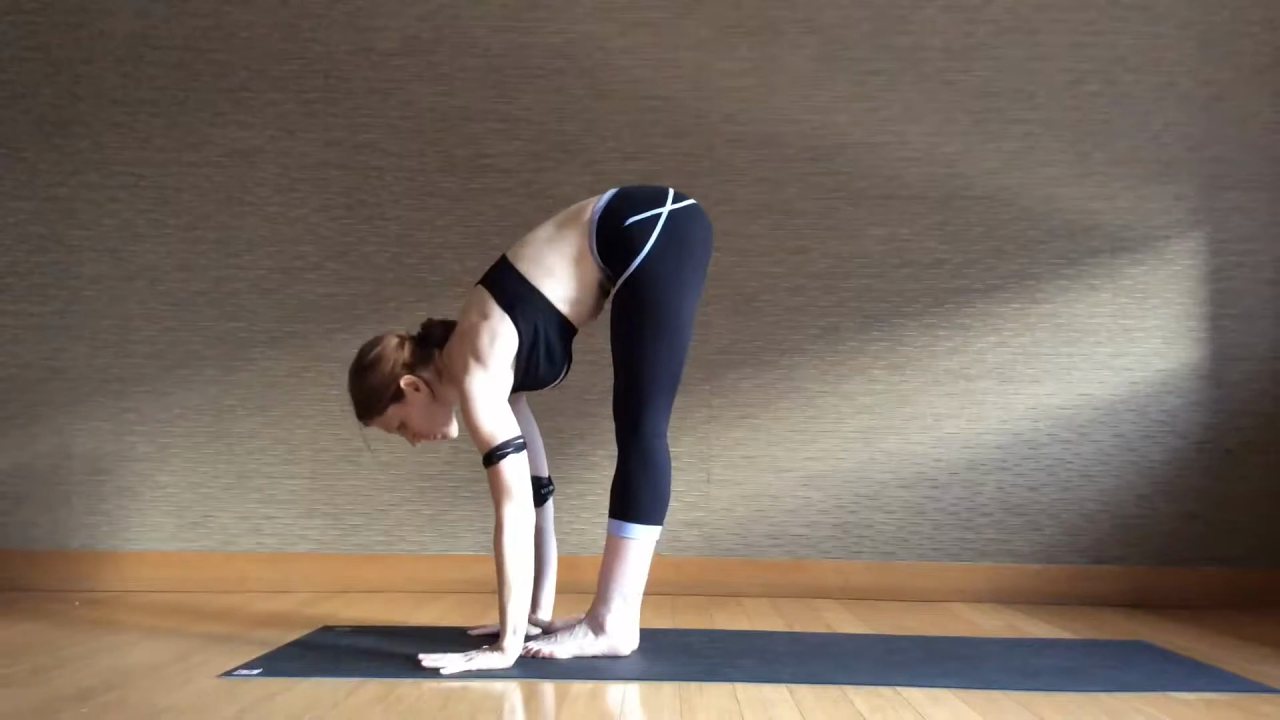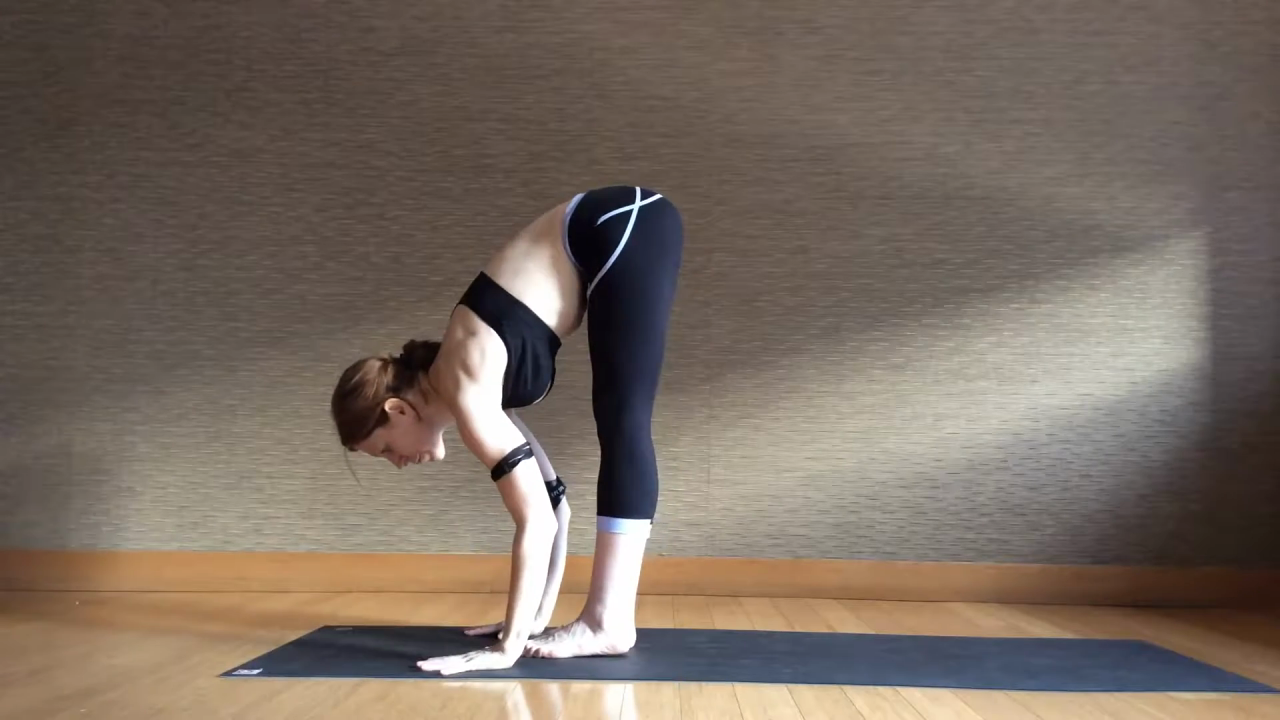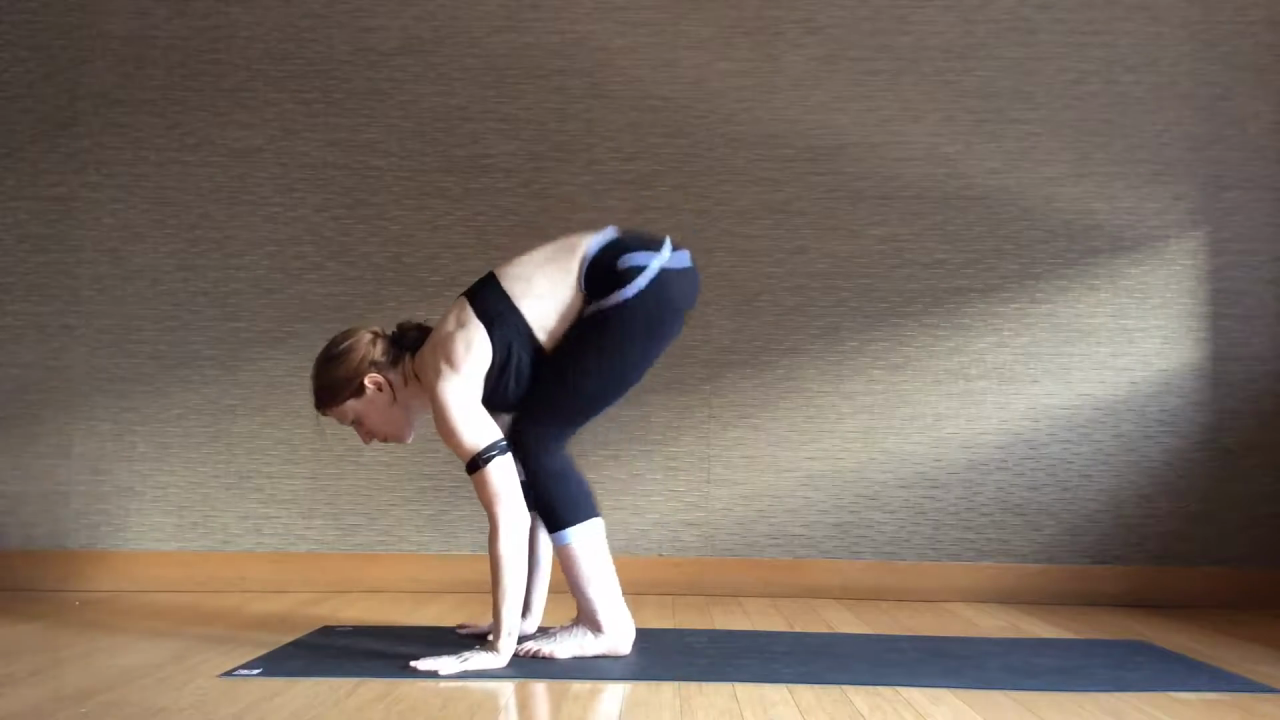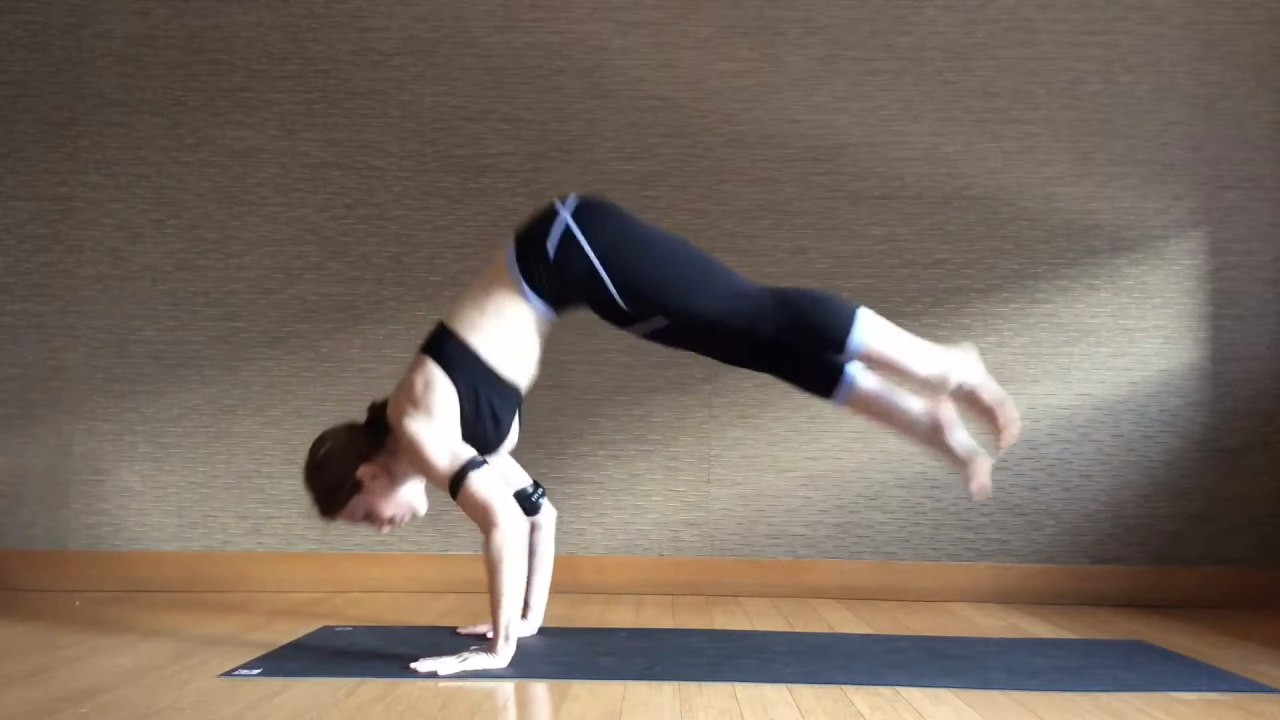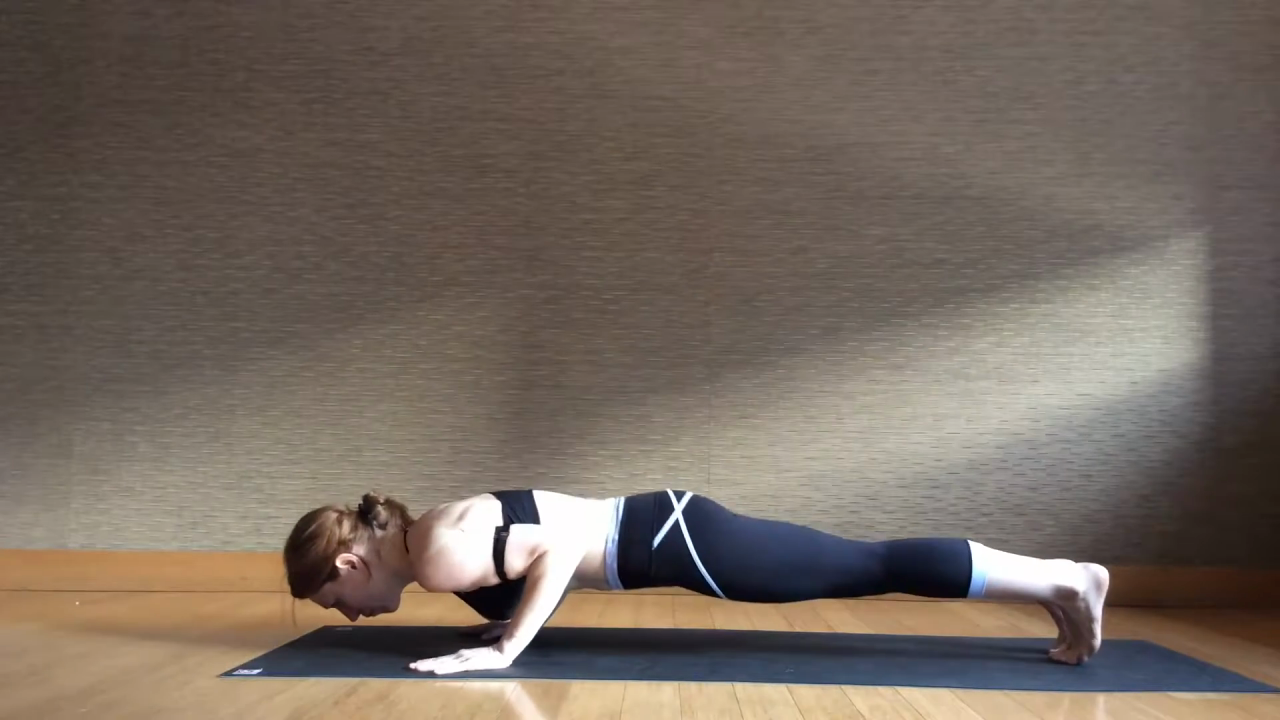
dt=0.7s
person 1, frame 1
left shoulder: (474, 376)
right shoulder: (491, 367)
left elbow: (517, 513)
right elbow: (537, 489)
left wrist: (509, 645)
right wrist: (538, 614)
left hip: (655, 231)
right hip: (650, 230)
left knee: (640, 431)
right knee: (636, 432)
left ankle: (611, 624)
right ankle: (615, 617)
person 1, frame 2
left shoulder: (464, 393)
right shoulder: (470, 382)
left elbow: (537, 521)
right elbow: (549, 497)
left wrist: (509, 647)
right wrist: (535, 617)
left hip: (626, 228)
right hip: (618, 230)
left knee: (622, 426)
right knee: (619, 427)
left ankle: (608, 623)
right ankle: (609, 617)
person 1, frame 3
left shoulder: (446, 382)
right shoulder: (455, 373)
left elbow: (508, 514)
right elbow: (522, 498)
left wrist: (501, 644)
right wrist: (530, 617)
left hip: (646, 275)
right hip: (640, 277)
left knee: (534, 443)
right knee: (532, 448)
left ankle: (606, 625)
right ankle: (601, 616)
person 1, frame 4
left shoulder: (415, 434)
right shoulder: (455, 425)
left elbow: (507, 526)
right elbow: (532, 505)
left wrist: (498, 647)
right wrist: (527, 616)
left hip: (569, 245)
right hip: (567, 252)
left knee: (757, 319)
right knee: (749, 340)
left ankle: (944, 366)
right ankle: (927, 415)
person 1, frame 5
left shoulder: (434, 559)
right shoulder: (437, 529)
left elbow: (554, 552)
left wrist: (504, 648)
right wrist: (512, 617)
left hip: (672, 541)
right hip: (663, 528)
left knee: (868, 567)
right knee: (862, 566)
left ankle: (1064, 579)
right ankle: (1061, 576)
